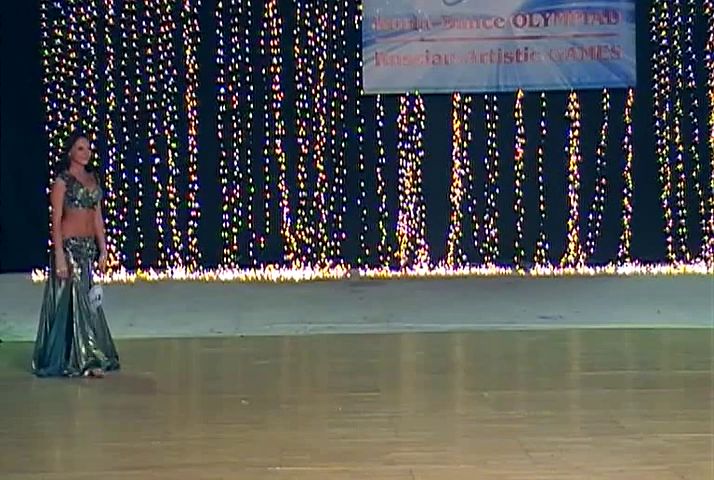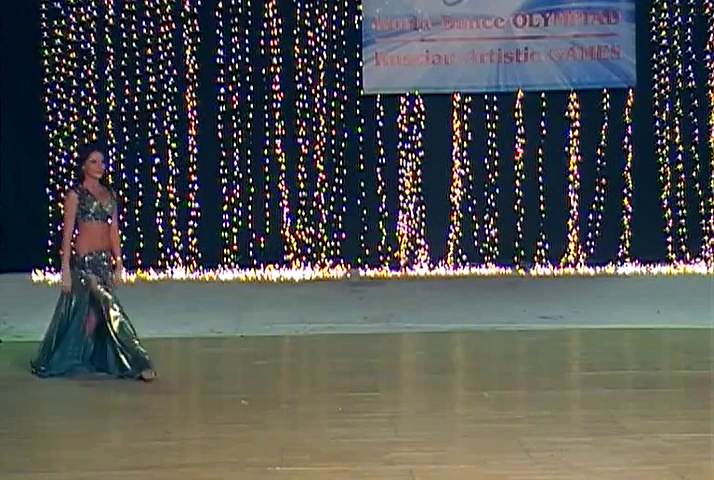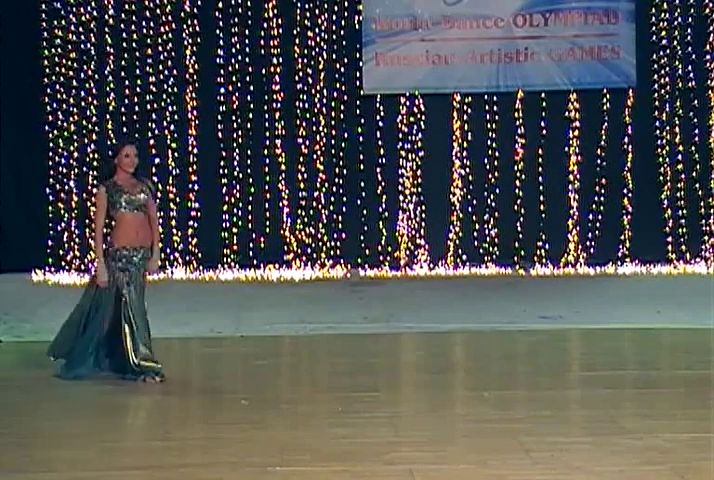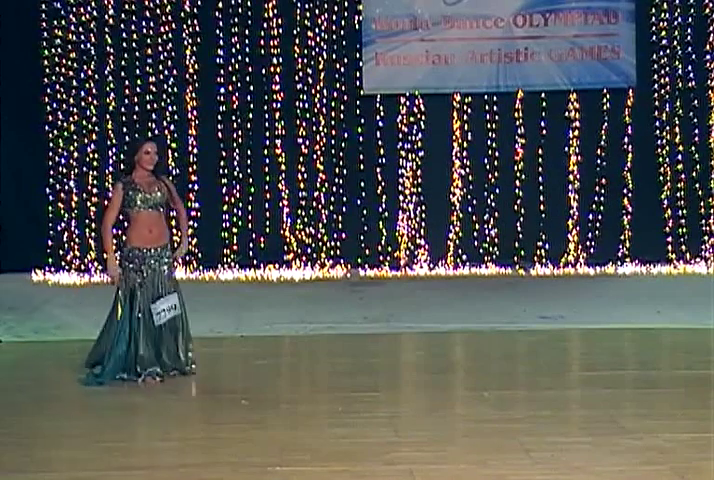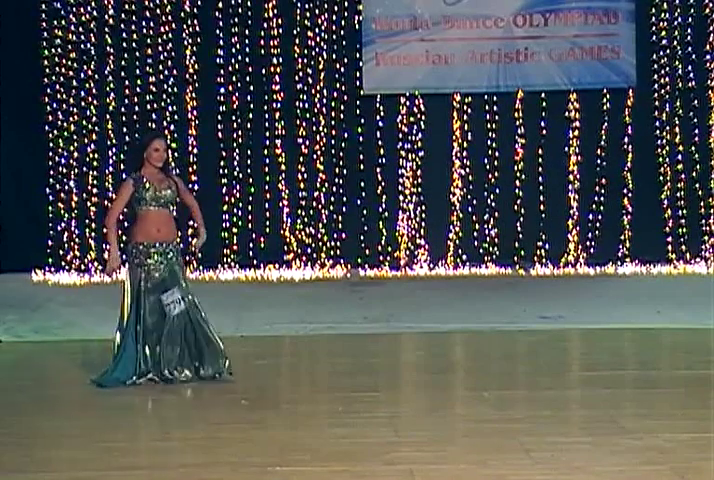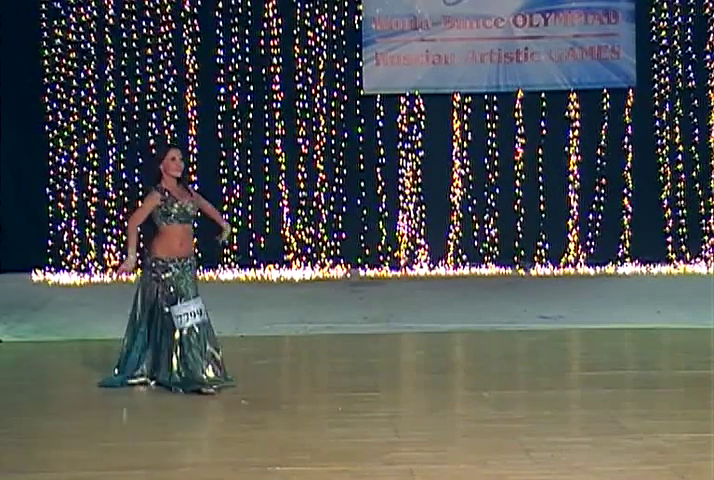
dt=0.4s
person 1, frame 1
left shoulder: (93, 179)
right shoulder: (62, 181)
right elbow: (56, 221)
left wrist: (103, 249)
right wrist: (59, 256)
left hip: (88, 246)
right hip: (69, 245)
left knee: (83, 301)
right knee: (76, 301)
left ankle: (83, 357)
right ankle: (85, 360)
person 1, frame 2
left shoulder: (109, 193)
right shoulder: (75, 195)
left elbow: (113, 230)
right elbow: (67, 234)
left wrist: (118, 263)
right wrist: (65, 269)
left hip: (103, 259)
right hip: (84, 260)
left knee: (93, 314)
right knee: (111, 309)
left ankle: (72, 359)
right ankle: (136, 363)
person 1, frame 3
left shoulder: (144, 185)
right shoulder: (106, 189)
left elbow: (154, 220)
right elbow: (98, 229)
left wrist: (155, 252)
right wrist: (100, 263)
left hip: (142, 253)
right hip: (119, 254)
left knee: (116, 307)
right knee: (132, 309)
left ankle: (99, 356)
right ankle: (142, 365)
person 1, frame 4
left shoulder: (163, 182)
right shoulder: (123, 186)
left elbow: (180, 209)
right elbow: (107, 225)
left wrist: (184, 240)
right wrist: (111, 260)
left hip: (163, 253)
right hip: (135, 253)
left knee: (169, 308)
right knee: (141, 309)
left ankle: (169, 361)
right ankle: (144, 367)
person 1, frame 5
left shoulder: (172, 180)
right shoulder: (133, 182)
left elbow: (191, 202)
right elbow: (111, 217)
left wrist: (201, 230)
right wrist: (113, 251)
left hip: (170, 250)
right hip: (142, 251)
left knee: (178, 306)
right knee: (144, 309)
left ankle: (175, 364)
right ankle: (142, 367)
person 1, frame 6
left shoulder: (187, 191)
right shoulder: (157, 194)
left elbow: (206, 206)
right elbow: (133, 222)
left wrist: (224, 225)
right wrist: (131, 254)
left hip: (185, 264)
right hip: (160, 263)
left knee: (188, 319)
right knee: (151, 319)
left ankle: (198, 374)
right ankle: (142, 370)
